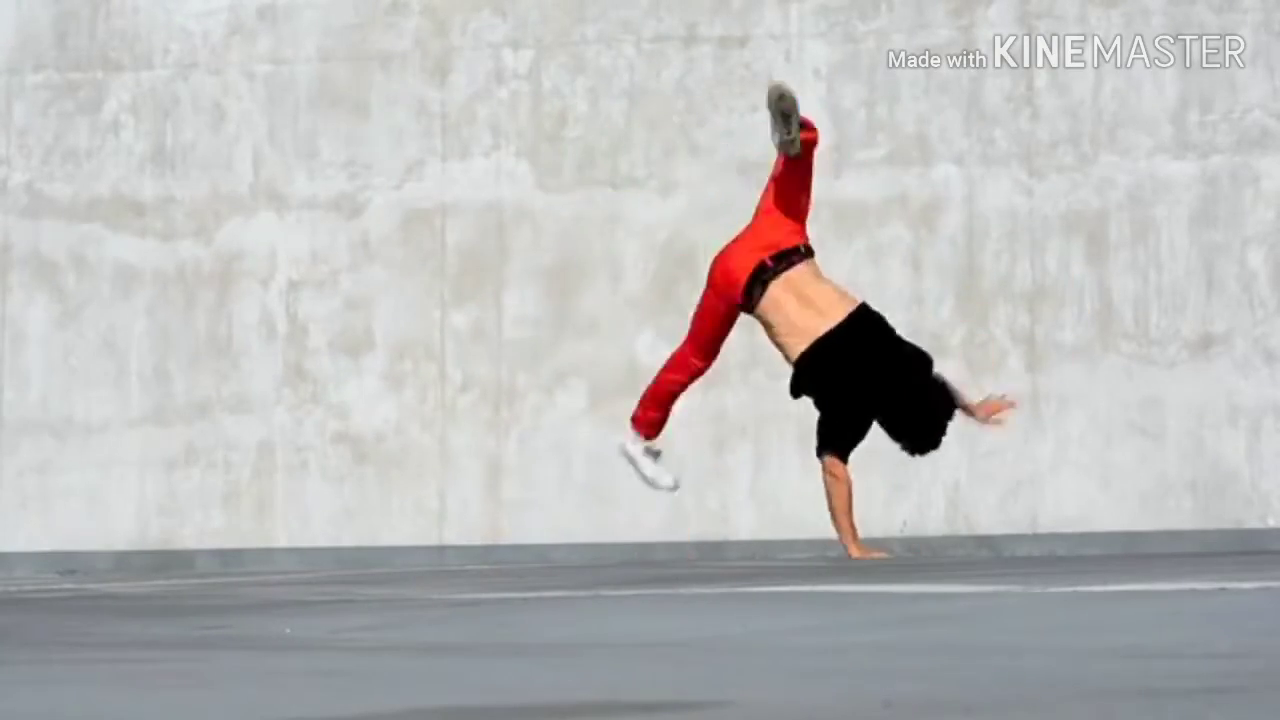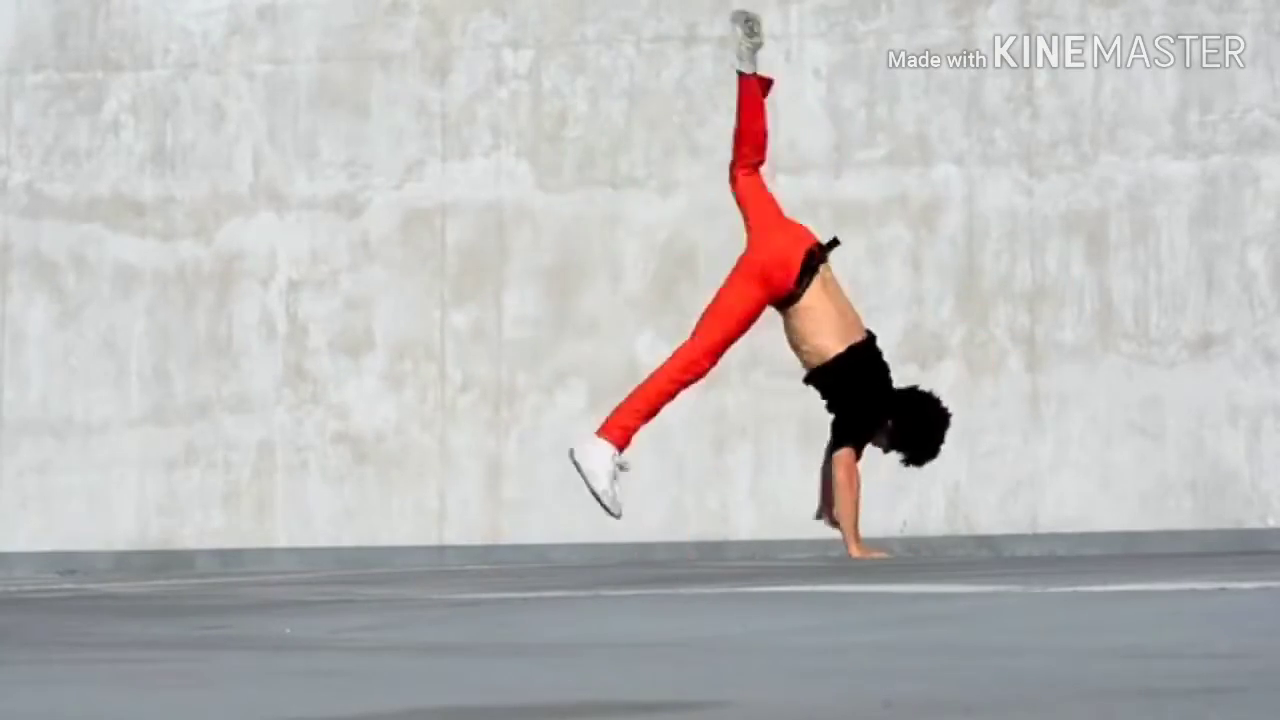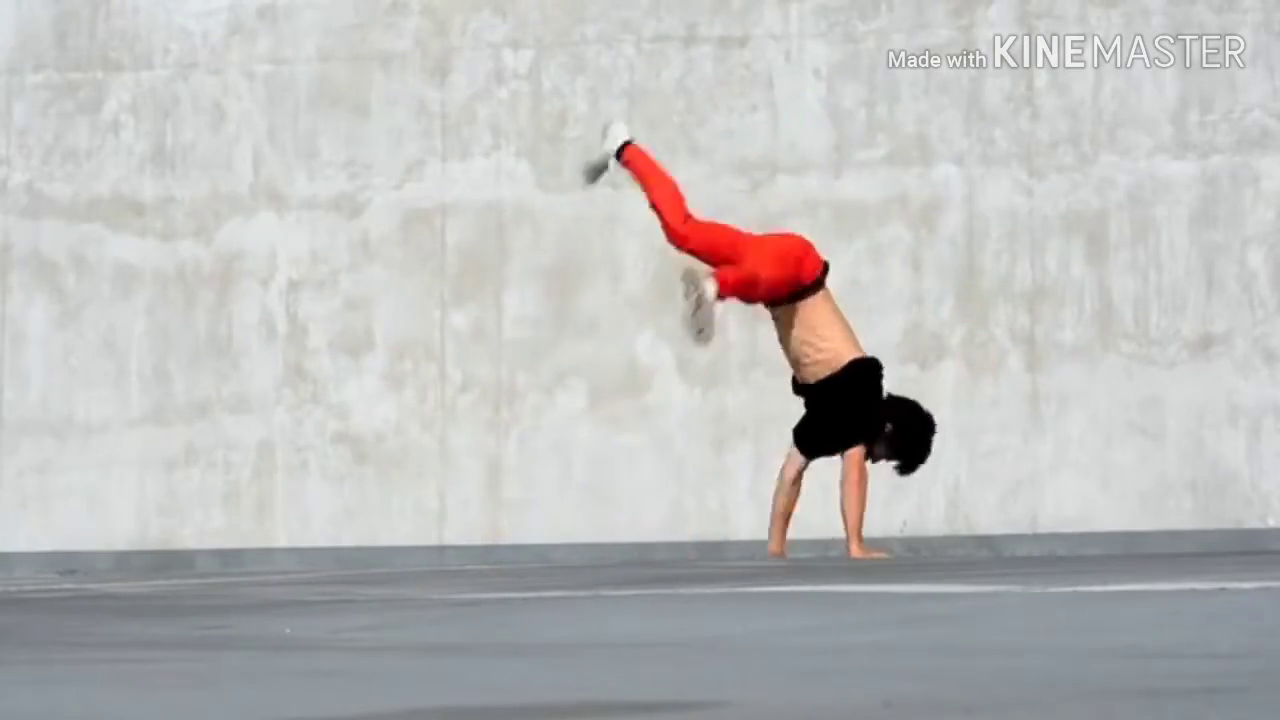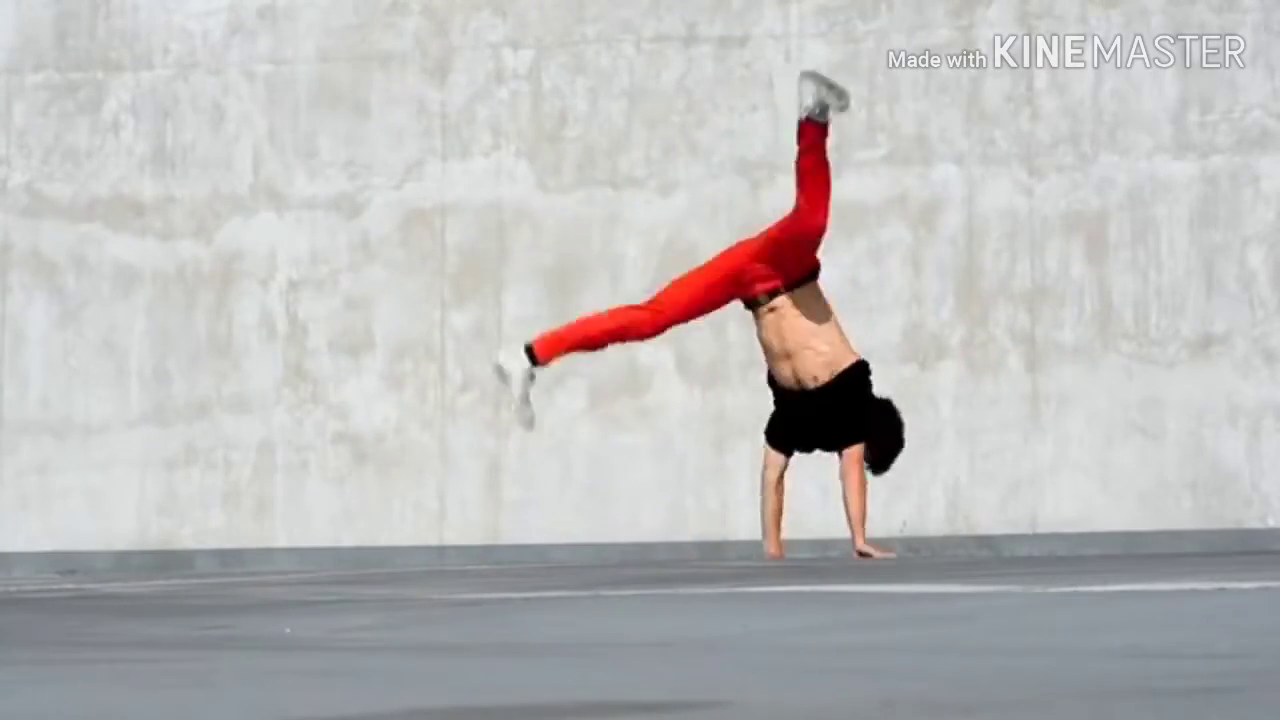
dt=0.1s
person 1, frame 1
right shoulder: (837, 400)
left elbow: (933, 375)
right elbow: (833, 470)
left wrist: (970, 404)
right wrist: (851, 546)
left hip: (781, 251)
right hip: (744, 274)
person 1, frame 2
left shoulder: (867, 376)
right shoulder: (861, 400)
right elbow: (844, 469)
right wrist: (854, 546)
left hip: (791, 250)
right hip: (787, 261)
left knee: (746, 172)
right knee: (697, 356)
person 1, frame 3
left shoulder: (825, 416)
right shoulder: (854, 415)
right elbow: (854, 477)
right wrist: (855, 545)
left hip: (788, 276)
right hip: (786, 264)
left knee: (685, 230)
left ankle: (623, 146)
person 1, frame 4
left shoulder: (792, 408)
right shoulder: (853, 403)
left elbow: (771, 474)
right elbow: (853, 473)
left wrist: (773, 547)
right wrist: (860, 540)
left hip: (766, 277)
right hip: (769, 272)
left knee: (642, 320)
